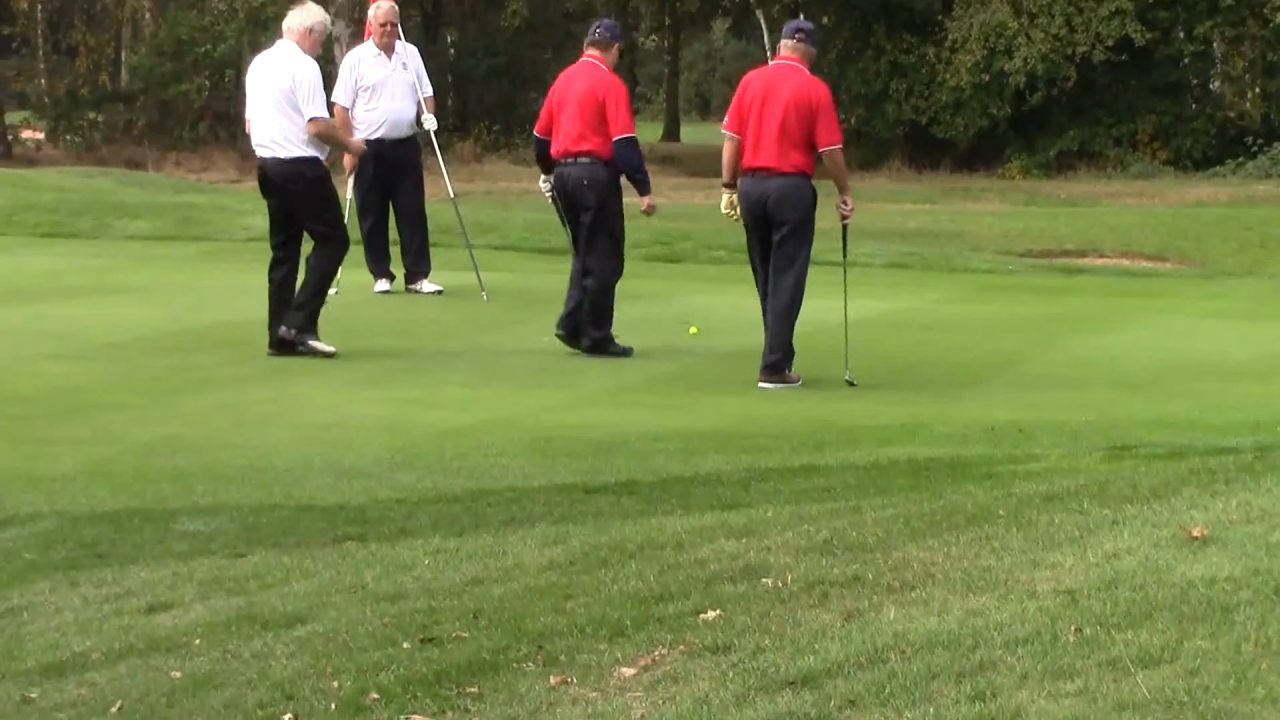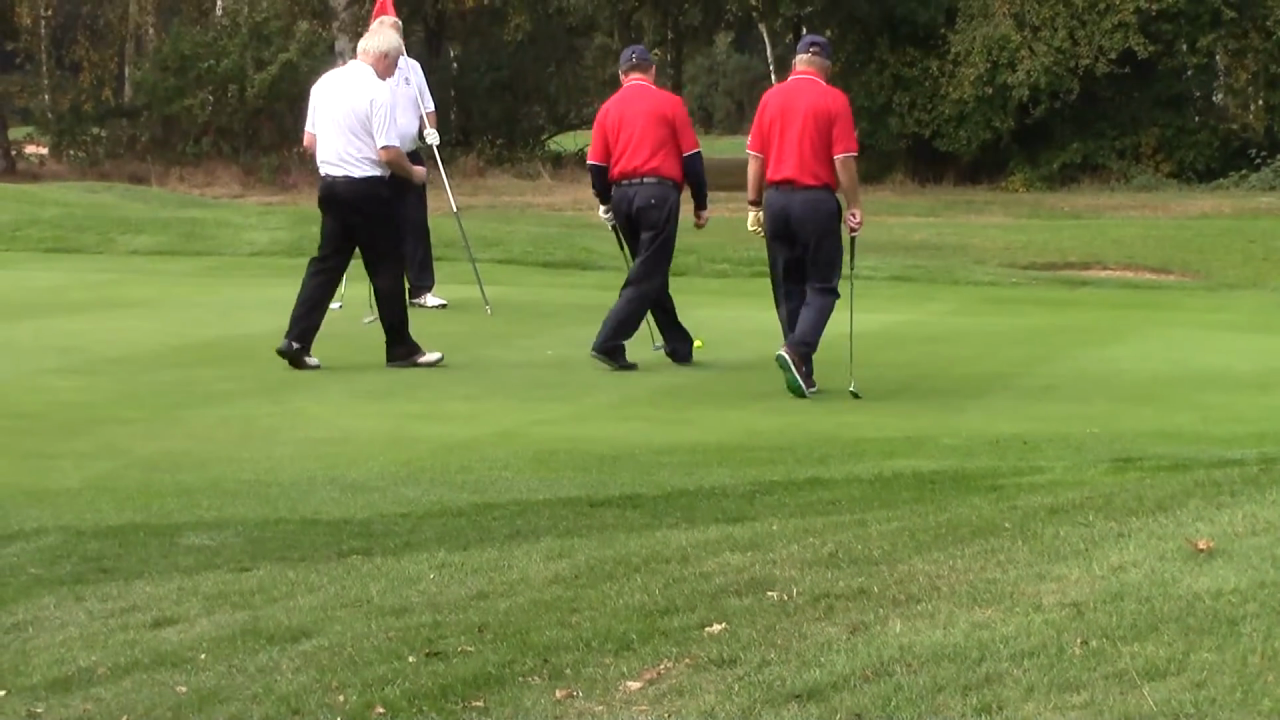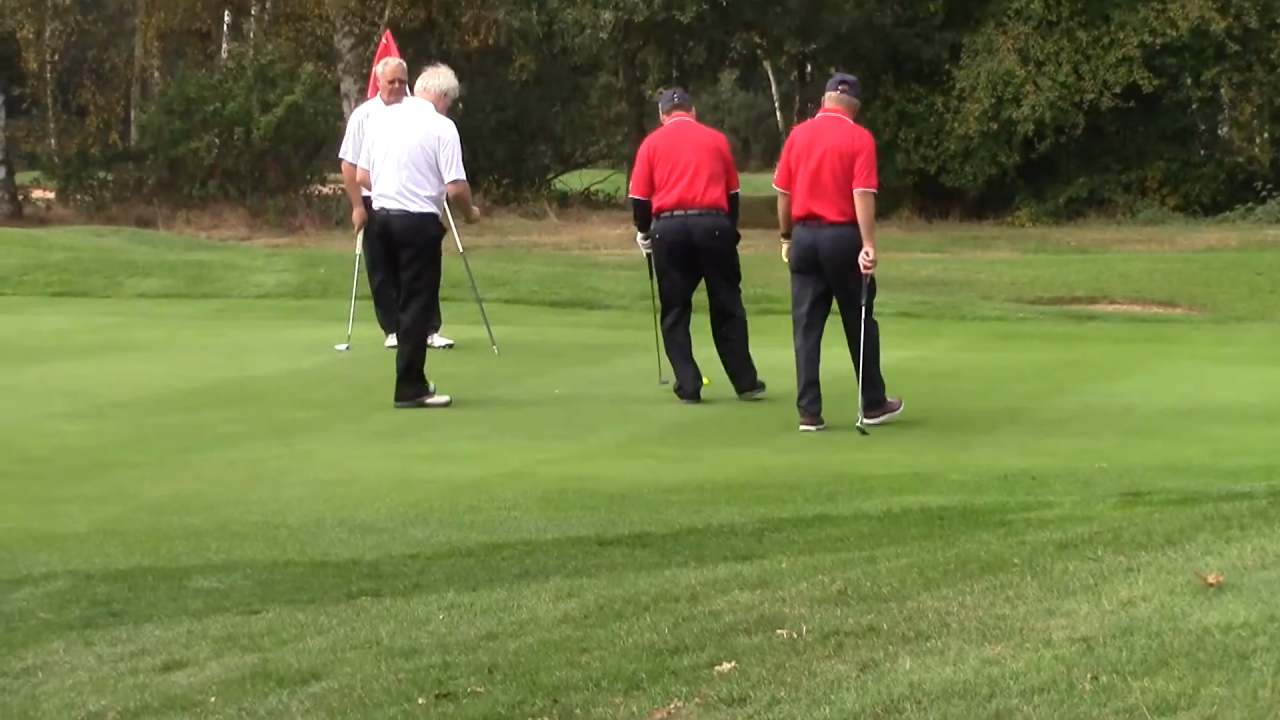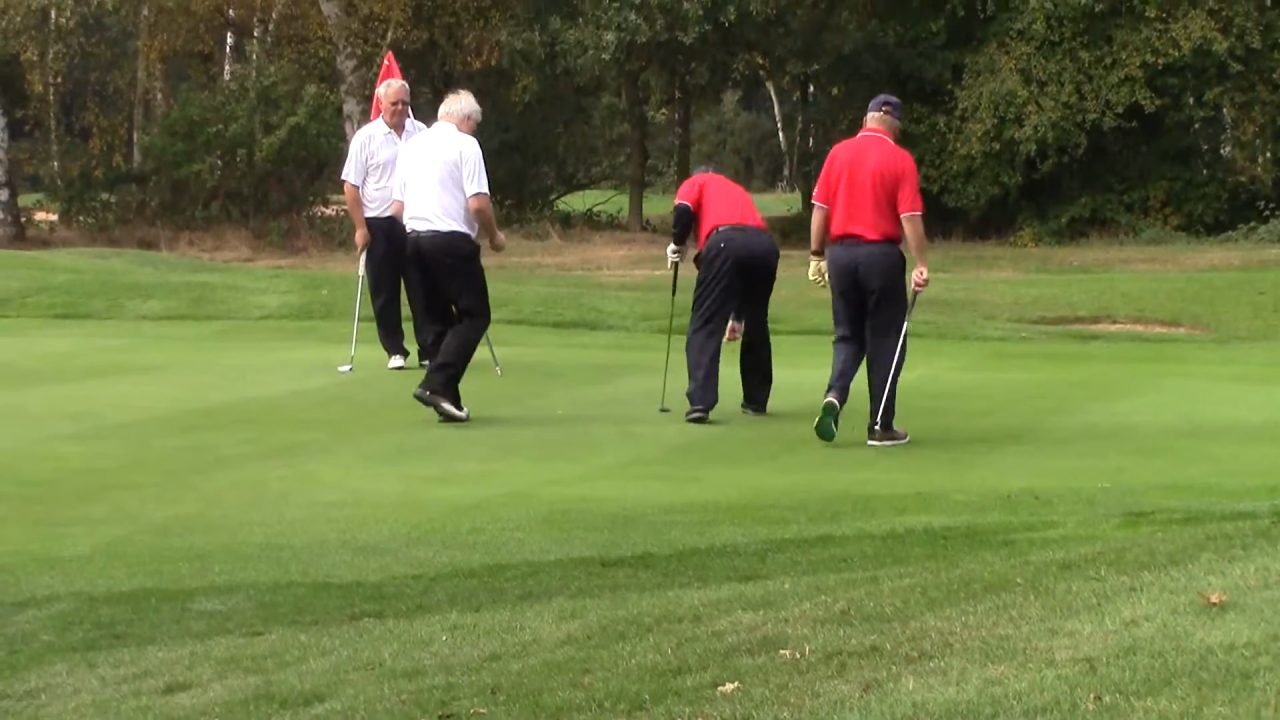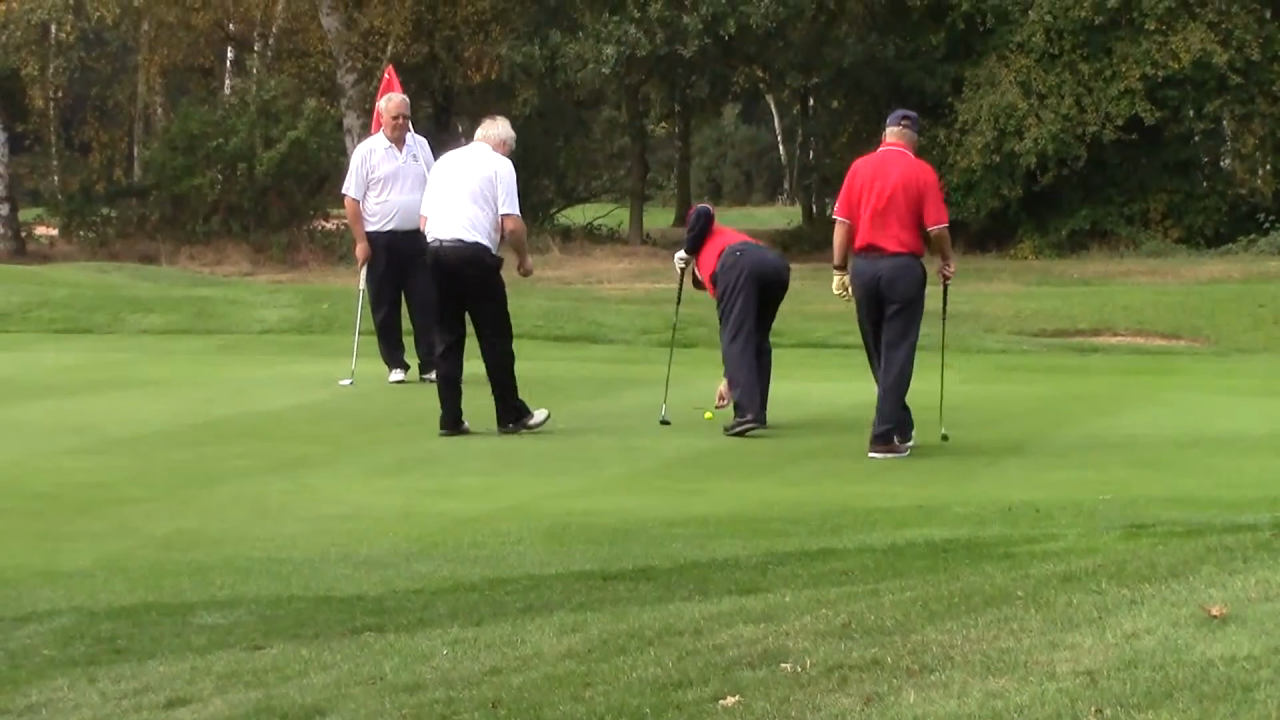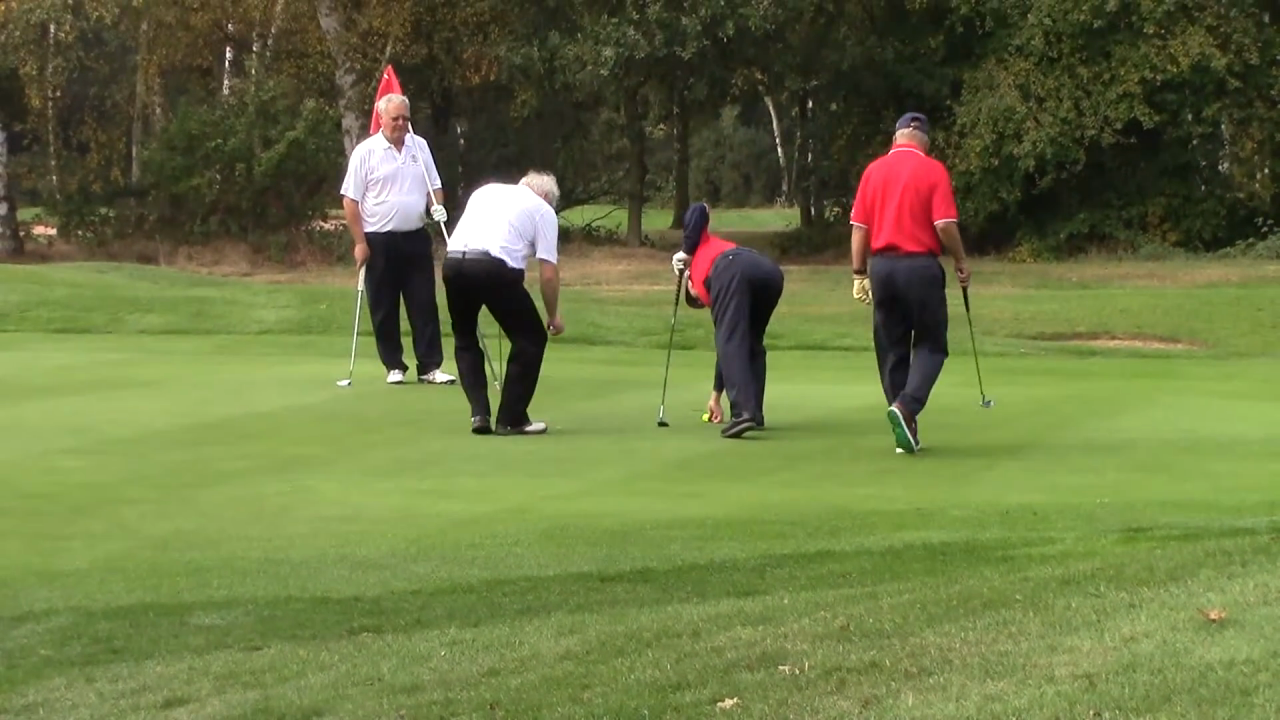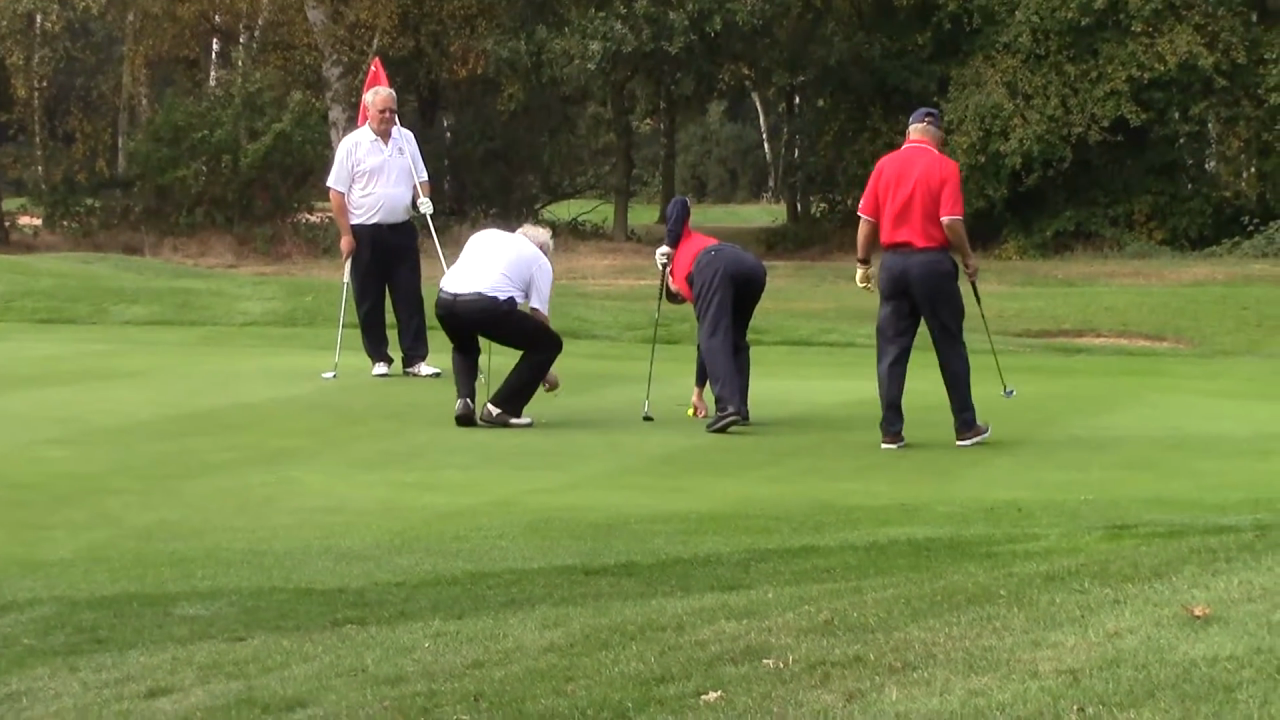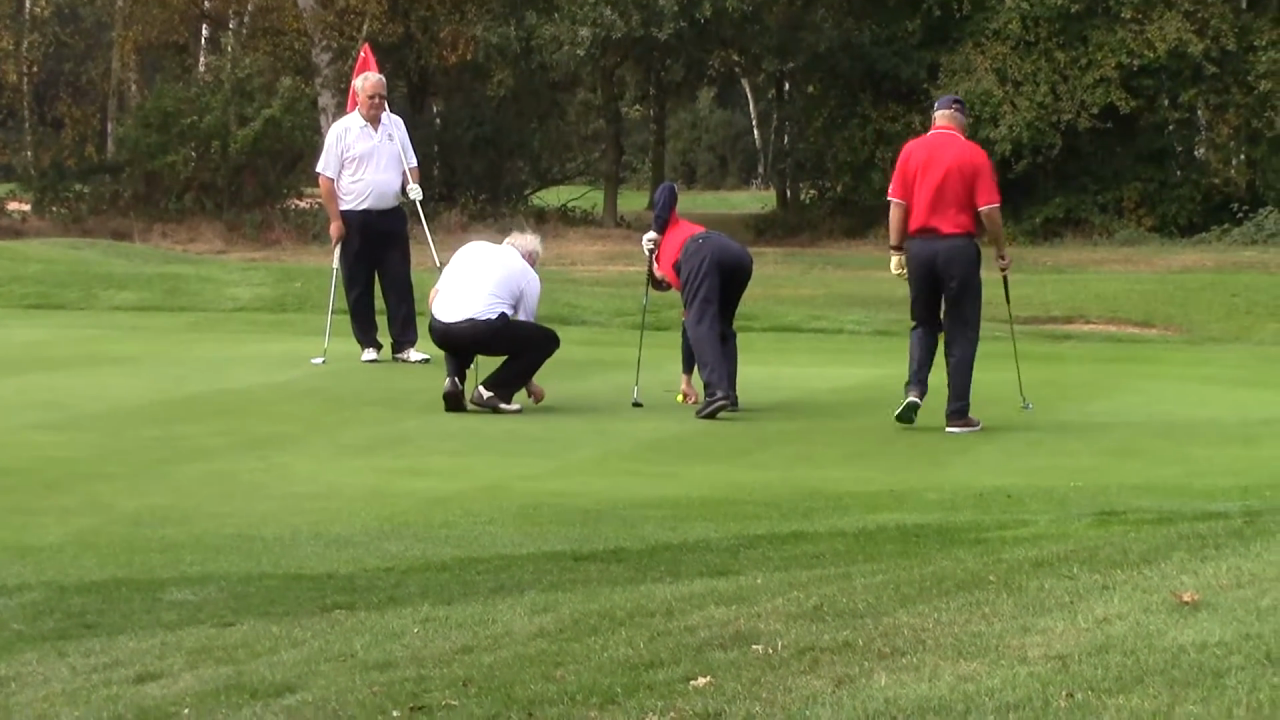
dt=0.4s
person 1, frame 1
left shoulder: (750, 81)
right shoulder: (815, 88)
left elbow: (731, 139)
right elbow: (830, 150)
left wrist: (729, 188)
right wrist: (844, 193)
left hip: (753, 186)
right hip: (792, 189)
left knee: (766, 278)
right knee: (786, 281)
left ankle: (779, 356)
right ankle: (773, 368)
person 1, frame 2
left shoulder: (771, 97)
right shoulder: (834, 100)
left elbow: (755, 157)
right elbow: (844, 160)
left wrist: (754, 205)
right wrist: (854, 207)
left hip: (777, 200)
right hip: (817, 201)
left knee: (788, 291)
right knee: (823, 288)
left ankle: (801, 374)
right ankle: (794, 350)
person 1, frame 3
left shoulder: (798, 134)
right shoulder: (860, 138)
left elbow: (783, 193)
right elbow: (863, 195)
left wrist: (786, 237)
right wrist: (868, 245)
left hip: (805, 236)
right hip: (843, 237)
left knee: (806, 326)
right knee: (860, 323)
left ankle: (809, 411)
right ankle: (873, 403)
person 1, frame 4
left shoulder: (838, 152)
right shoulder: (900, 158)
left elbow: (820, 208)
right elbow: (910, 216)
left wrist: (817, 255)
right wrist: (921, 263)
left hip: (841, 253)
right hip: (881, 255)
left knee: (848, 337)
right knee: (884, 341)
left ankle: (834, 397)
right ankle: (881, 427)
person 1, frame 5
left shoulder: (859, 167)
right shoulder: (922, 172)
left elbow: (842, 223)
right elbow: (937, 228)
left wrist: (839, 269)
right wrist: (947, 260)
left hip: (864, 266)
right hip: (903, 267)
left knee: (879, 354)
right knee: (897, 355)
left ankle: (901, 428)
right ankle: (883, 437)
person 1, frame 6
left shoulder: (873, 170)
right shoulder: (933, 169)
left elbow: (859, 228)
right elbow: (945, 224)
left wrist: (859, 274)
right wrist: (960, 263)
left hip: (882, 266)
right hip: (920, 266)
left knee: (891, 353)
right knee: (931, 346)
left ankle: (904, 434)
right ankle: (906, 406)
person 1, frame 7
left shoulder: (885, 164)
right shoulder: (945, 166)
left elbow: (867, 220)
right elbow: (951, 222)
left wrist: (863, 263)
right wrist: (968, 258)
left hip: (894, 262)
right hip: (933, 262)
left knee: (891, 349)
right knee: (950, 346)
left ankle: (890, 431)
right ankle: (966, 426)
person 1, frame 8
left shoulder: (911, 149)
right shoulder: (974, 154)
left elbow: (897, 205)
right elbow: (989, 209)
left wrist: (896, 250)
right wrist: (1001, 249)
left hip: (919, 246)
right hip: (958, 248)
left knee: (924, 325)
right knee: (961, 332)
left ankle: (914, 391)
right ankle: (957, 414)
person 2, frame 1
left shoulder: (411, 53)
right shoulder: (356, 58)
left elbow: (425, 93)
right elbow: (341, 108)
left wrist: (428, 115)
right wrist: (349, 149)
left hip: (405, 145)
right hip: (369, 148)
left knee: (413, 212)
right knee: (373, 216)
left ankle: (418, 277)
right ankle: (381, 275)
person 2, frame 2
left shoulder: (413, 68)
left elbow: (427, 108)
left wrist: (431, 130)
left hip: (410, 160)
left knee: (416, 226)
left ankle: (422, 289)
person 2, frame 3
right shoulder: (363, 115)
right elbow: (348, 164)
right wrist: (358, 206)
right knee: (381, 271)
left ankle: (430, 329)
right ankle: (392, 330)
person 2, frame 4
left shoulder: (420, 131)
right shoulder: (365, 137)
right elbow: (351, 185)
right wrist: (360, 227)
right hip: (379, 225)
right knee: (384, 293)
left ankle: (429, 350)
right ankle: (395, 351)
person 2, frame 5
left shoulder: (421, 145)
right shoulder: (366, 151)
right elbow: (351, 199)
right wrist: (361, 241)
left hip: (416, 236)
right hip: (380, 239)
left knee: (425, 302)
right knee: (385, 307)
left ankle: (430, 365)
right ankle: (395, 365)
person 2, frame 6
left shoulder: (420, 146)
right shoulder: (365, 152)
left elbow: (434, 185)
right elbow: (350, 200)
left wrist: (438, 206)
right wrist: (360, 242)
left hip: (416, 237)
right hip: (380, 240)
left knee: (425, 304)
right knee: (384, 308)
left ankle: (430, 366)
right ankle: (394, 366)
person 2, frame 7
left shoulder: (407, 138)
right shoulder: (352, 143)
left elbow: (420, 177)
right elbow: (337, 192)
left wrist: (424, 198)
right wrist: (346, 234)
left hip: (402, 230)
right hip: (365, 232)
left knee: (410, 296)
right knee: (369, 300)
left ankle: (415, 359)
right ankle: (379, 359)
person 2, frame 8
left shoulder: (397, 124)
right shoulder: (342, 129)
left elbow: (410, 163)
right elbow: (326, 177)
left wrist: (413, 184)
right wrist: (336, 220)
left hip: (391, 216)
right hip: (355, 218)
left knee: (400, 282)
right knee: (359, 286)
left ankle: (405, 345)
right ankle: (368, 345)
person 3, frame 1
left shoulder: (258, 63)
right shoulder: (303, 66)
left elbow: (250, 125)
right elbow: (317, 126)
right wrist: (347, 144)
left hip: (268, 166)
right hip: (300, 168)
left knee: (284, 250)
right knee: (332, 241)
left ankle: (283, 336)
right ankle: (300, 323)
person 3, frame 2
left shoulder: (325, 82)
right shoulder: (378, 90)
left elbow: (309, 142)
right elbow: (388, 152)
right wrist: (412, 172)
left hip: (330, 184)
right hip: (366, 187)
left knee: (327, 261)
right knee: (387, 266)
left ankle: (298, 339)
right ankle: (400, 348)
person 3, frame 3
left shoulder: (381, 118)
right shoulder: (441, 126)
left elbow: (362, 176)
right elbow: (455, 187)
right wrist: (470, 211)
left hip: (384, 218)
right hip: (419, 223)
left knee: (407, 301)
right knee: (417, 305)
left ankle: (413, 380)
right ankle: (409, 389)
person 3, frame 4
left shoulder: (411, 145)
right shoulder: (465, 144)
left elbow: (396, 207)
right elbow: (478, 203)
right wrist: (493, 235)
left hip: (416, 240)
right hip: (451, 241)
left knee: (438, 321)
right knee: (474, 316)
left ankle: (445, 398)
right ankle: (434, 384)
person 3, frame 5
left shoulder: (444, 160)
right shoulder: (500, 164)
left elbow: (424, 221)
right elbow: (511, 224)
right wrist: (523, 259)
left hip: (435, 250)
right hip: (473, 253)
left knee: (448, 336)
right knee: (495, 335)
left ankle: (451, 418)
right ankle: (511, 415)
person 3, frame 6
left shoulder: (486, 190)
right shoulder: (543, 209)
right elbow: (548, 271)
left wrist: (470, 292)
right wrist: (553, 315)
left hip: (452, 262)
right hip: (494, 267)
left knee: (465, 340)
right knee: (532, 338)
left ankle: (479, 413)
right ankle: (512, 418)
person 3, frame 7
left shoulder: (484, 235)
right shoulder: (539, 259)
right elbow: (539, 317)
right wrist: (544, 372)
left hip: (445, 301)
right hip: (486, 305)
left knee: (464, 348)
right knee: (549, 344)
left ankle: (464, 401)
right ankle: (503, 407)
person 3, frame 8
left shoulder: (470, 248)
right shoulder: (528, 274)
left elbow: (433, 297)
right elbow: (524, 332)
right wrist: (529, 384)
left hip: (437, 329)
right hip: (479, 329)
right knee: (547, 340)
left ankle: (453, 381)
right ankle: (492, 391)
person 4, frame 1
left shoulder: (561, 80)
right shoulder: (610, 84)
left elbow: (541, 136)
right elbow: (624, 143)
left wrist: (547, 174)
right wrist: (644, 190)
left hip: (563, 174)
right hip: (595, 175)
left knee: (587, 255)
right knee: (604, 260)
left ankle: (573, 325)
right ankle: (596, 337)
person 4, frame 2
left shoulder: (608, 108)
right shoulder: (670, 103)
left elbow: (596, 165)
right elbow: (692, 158)
left wrist: (606, 203)
right wrist: (701, 204)
left hip: (624, 195)
right hip: (658, 194)
left knee: (649, 273)
right knee: (646, 277)
left ankle: (678, 345)
right ankle: (608, 343)
person 4, frame 3
left shoulder: (652, 142)
right shoulder: (717, 138)
left elbow: (639, 198)
right elbow: (732, 193)
left wrist: (644, 233)
right wrist: (724, 228)
left hip: (670, 227)
right hip: (712, 224)
left knee: (674, 312)
right knee: (727, 305)
left ankle: (687, 385)
right ankle: (745, 381)
person 4, frame 4
left shoulder: (696, 182)
left elbow: (683, 209)
left wrist: (676, 245)
right wrist: (735, 316)
left hip: (725, 242)
right hip: (764, 243)
left knee: (704, 324)
right knee: (757, 324)
left ankle: (701, 401)
right ankle: (757, 400)
person 4, frame 5
left shoulder: (708, 238)
left elbow: (703, 213)
right elbow: (739, 335)
left wrist: (687, 251)
right wrist: (727, 379)
left hip: (740, 263)
right hip: (777, 265)
left knee: (736, 339)
right knee: (758, 340)
left ankle: (746, 413)
right ankle: (757, 411)
person 4, frame 6
left shoulder: (702, 248)
left elbow: (699, 210)
right elbow: (727, 344)
left wrist: (685, 251)
right wrist: (715, 396)
left hip: (733, 268)
right hip: (771, 273)
left knee: (731, 343)
right knee: (752, 344)
left ankle: (743, 413)
right ankle: (754, 413)
person 4, frame 7
right shoulder: (695, 292)
left elbow: (680, 204)
right elbow: (704, 342)
left wrist: (668, 245)
right wrist: (698, 392)
left hip: (716, 264)
right hip: (753, 268)
left knee: (713, 338)
right knee: (735, 340)
left ankle: (728, 407)
right ankle: (739, 407)
person 4, frame 8
right shoulder: (682, 281)
left elbow: (668, 190)
right elbow: (689, 327)
left wrist: (655, 231)
left hip: (703, 252)
right hip: (739, 256)
left knee: (701, 324)
right knee: (722, 326)
left ankle: (716, 392)
right ankle: (728, 392)
